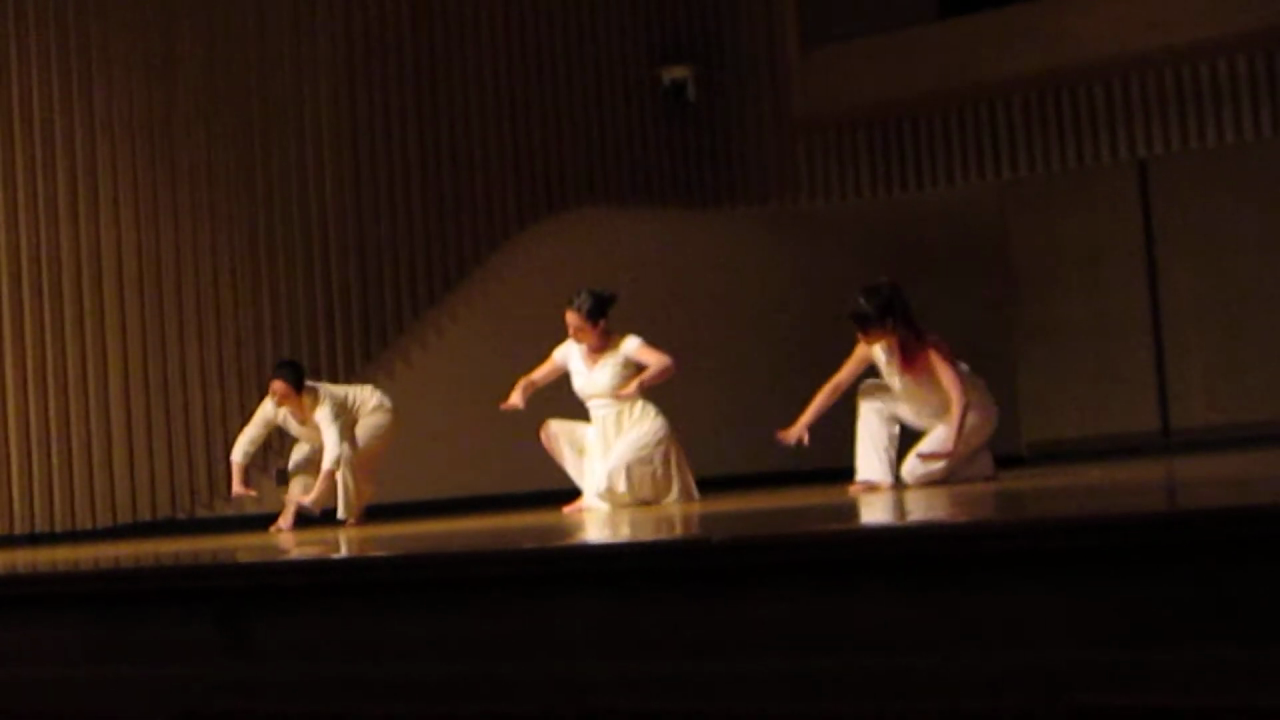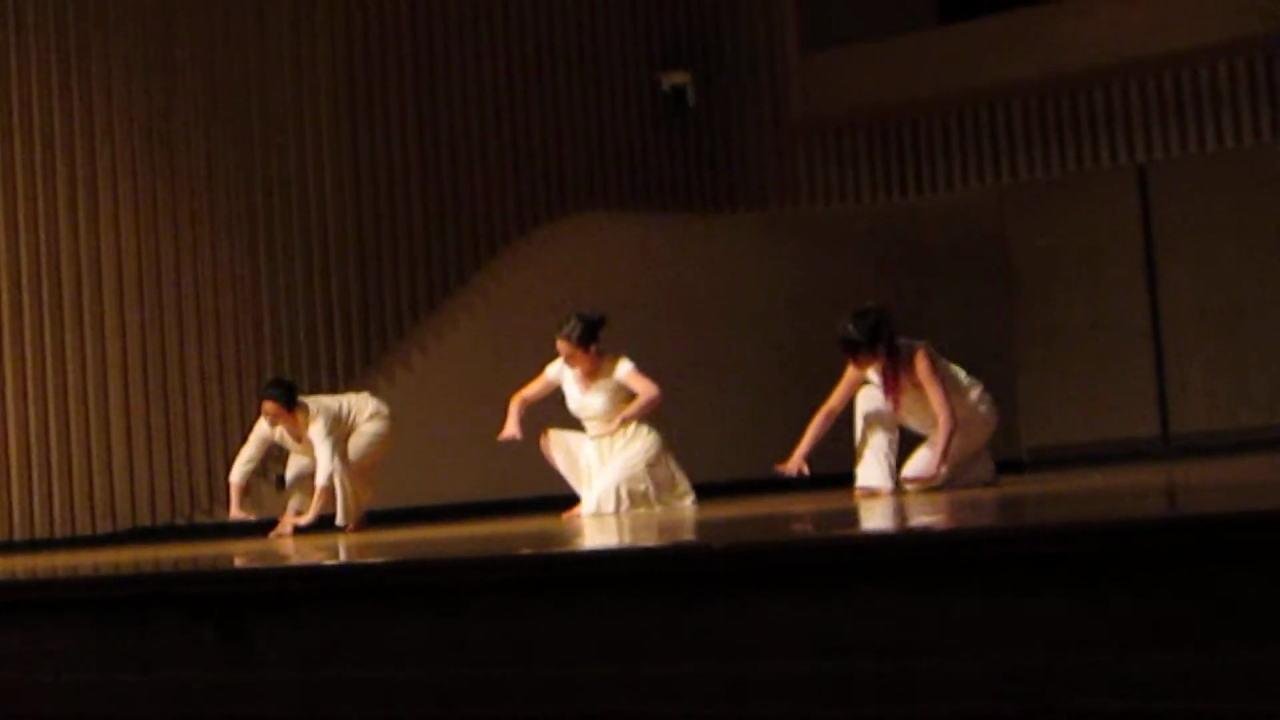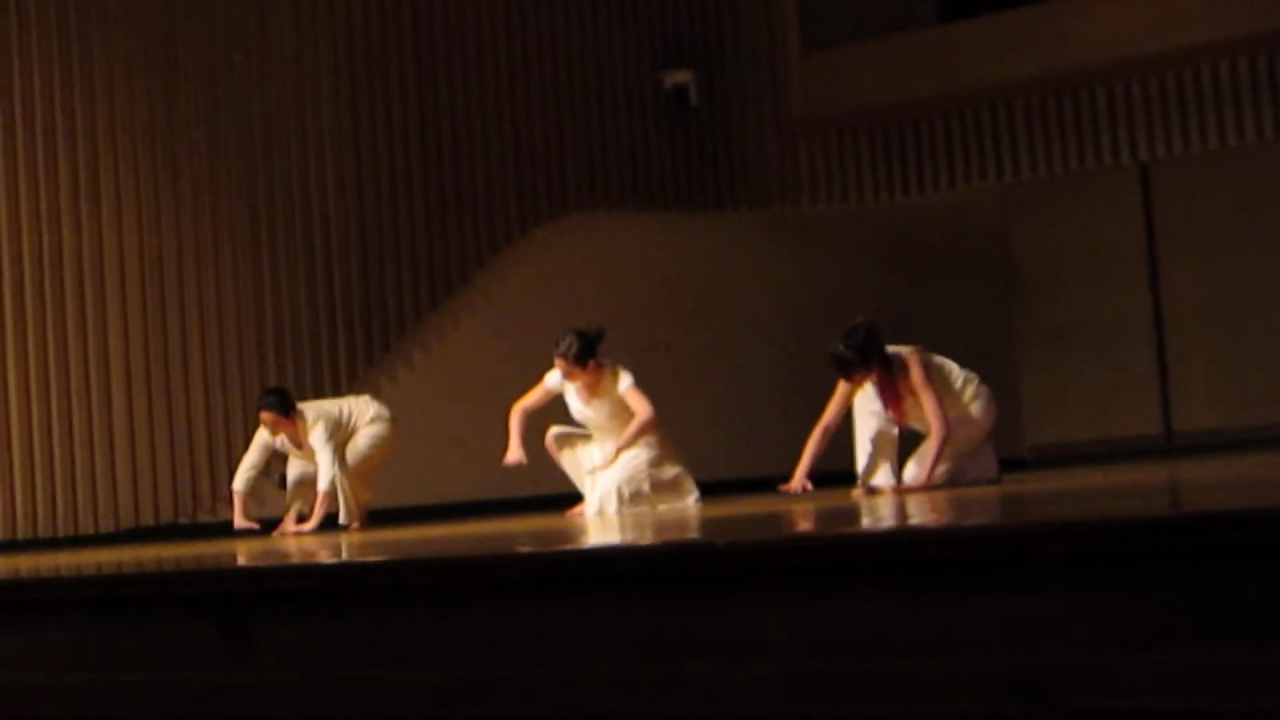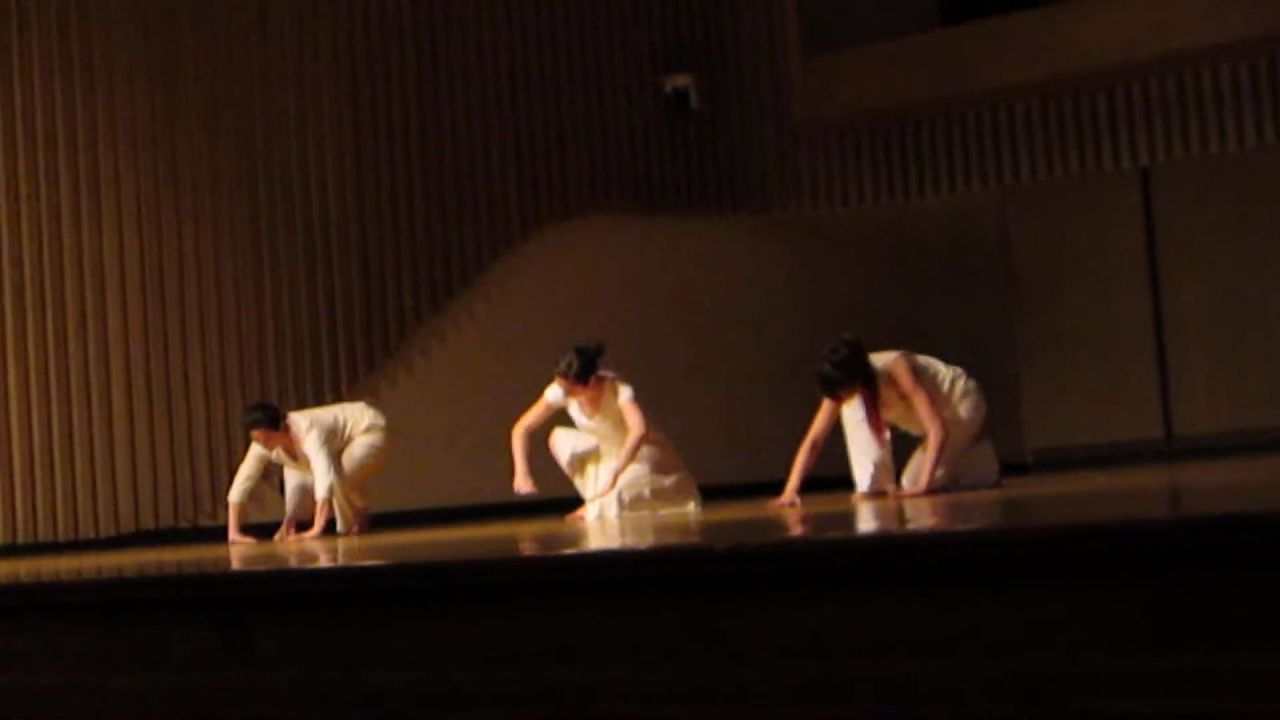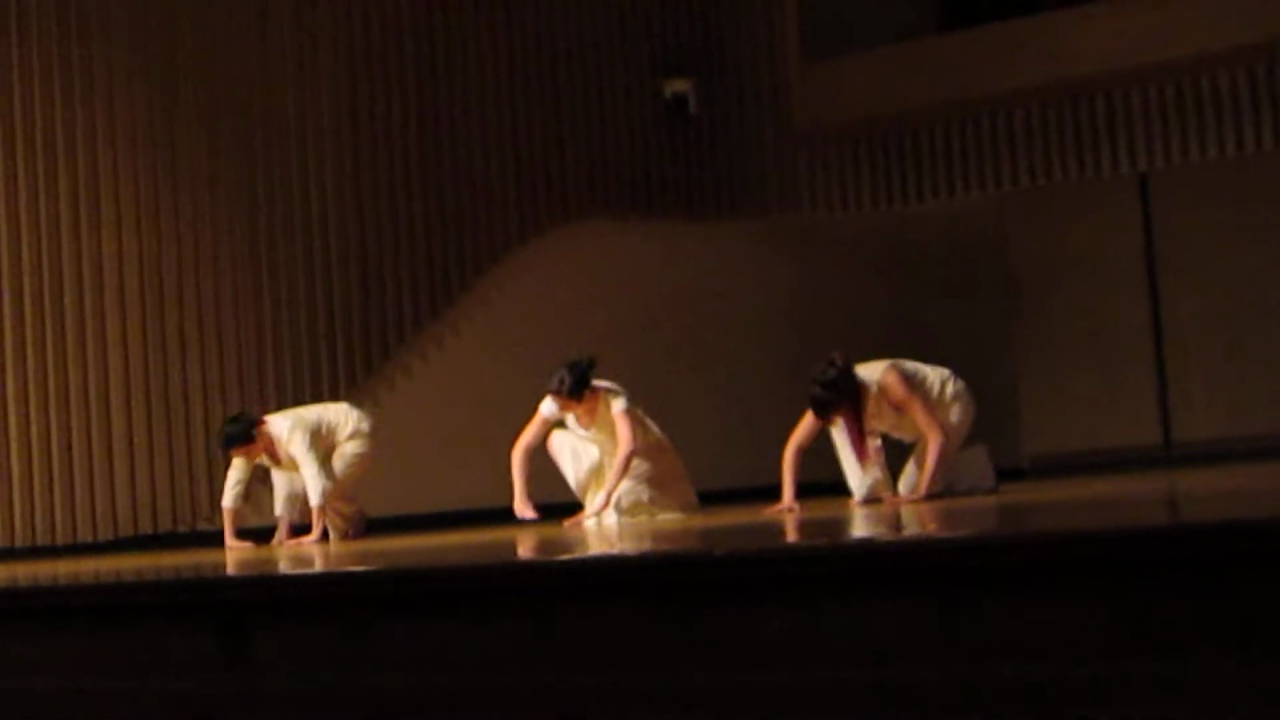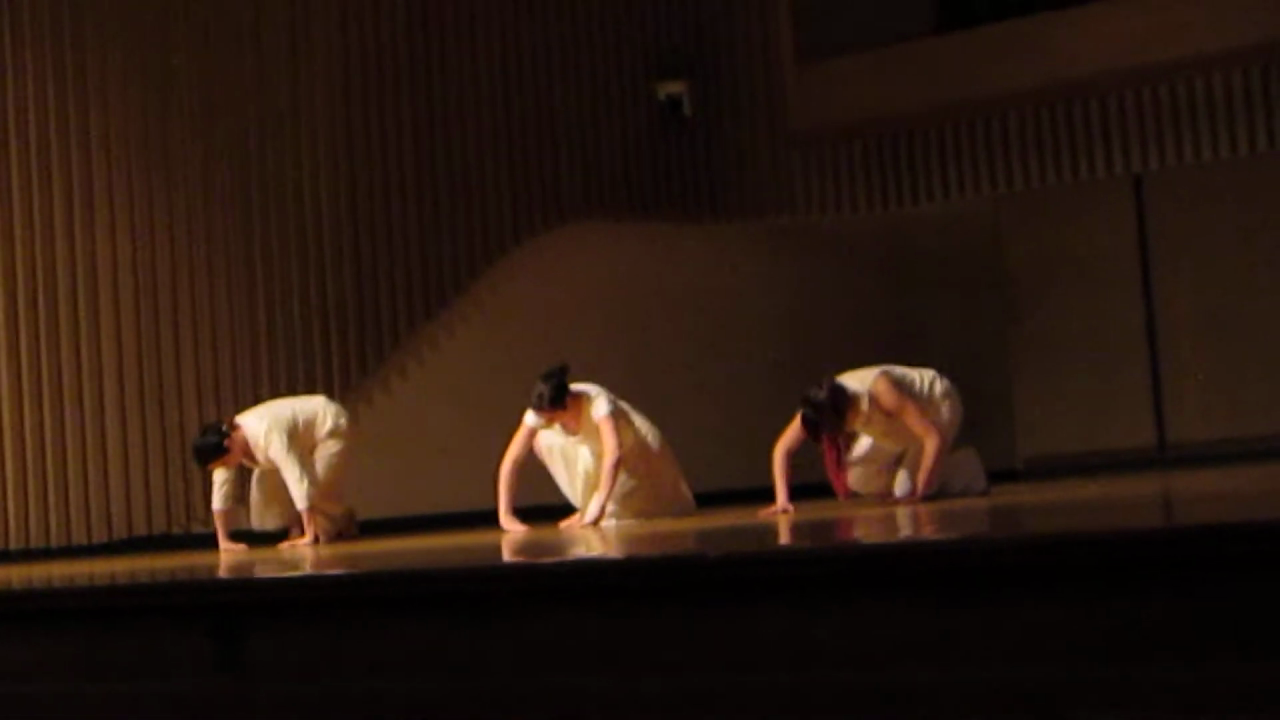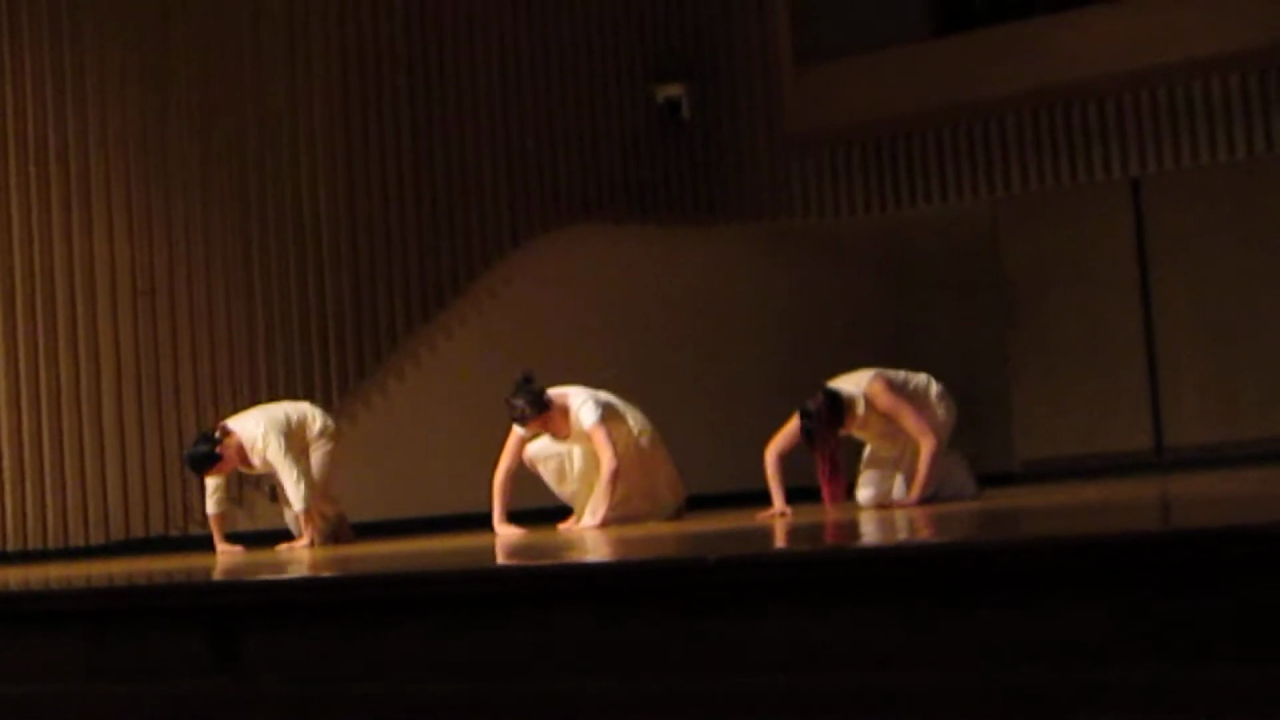
dt=0.4s
person 1, frame 1
left shoulder: (926, 346)
right shoulder: (870, 348)
left elbow: (959, 396)
right elbow: (837, 384)
left wrist: (951, 444)
right wrist: (801, 424)
left hip: (972, 411)
right hip: (927, 412)
left knee: (915, 473)
right knee: (869, 393)
left ankle: (977, 462)
right ankle: (876, 475)
person 1, frame 2
left shoulder: (917, 359)
right shoulder: (862, 366)
left elbow: (947, 418)
right elbow: (830, 410)
left wrist: (935, 468)
right wrist: (798, 455)
left hip: (973, 414)
right hip: (928, 416)
left knee: (914, 480)
right knee: (868, 397)
left ankle: (978, 466)
right ankle: (877, 481)
person 1, frame 3
left shoulder: (910, 365)
right shoulder: (856, 375)
left elbow: (940, 427)
right elbow: (826, 425)
left wrist: (923, 478)
right wrist: (800, 474)
left hip: (972, 406)
right hip: (937, 406)
left knee: (913, 478)
right knee: (866, 401)
left ankle: (981, 462)
right ankle: (879, 480)
person 1, frame 4
left shoulder: (897, 371)
right shoulder: (844, 385)
left elbow: (938, 431)
right elbow: (814, 438)
left wrist: (922, 484)
right wrist: (791, 490)
left hip: (962, 401)
right hip: (921, 409)
left knee: (912, 483)
right knee: (853, 410)
left ankle: (981, 463)
right ankle: (878, 485)
person 1, frame 5
left shoulder: (889, 383)
right shoulder: (833, 396)
left elbow: (938, 436)
right elbow: (794, 445)
left wrist: (922, 491)
right wrist: (788, 498)
right hip: (908, 413)
left knee: (909, 489)
right knee: (839, 426)
right ankle: (876, 491)
person 1, frame 6
left shoulder: (880, 391)
right shoulder: (823, 405)
left elbow: (934, 439)
right elbow: (781, 449)
left wrist: (917, 492)
right wrist: (782, 500)
left hip: (939, 403)
right hip: (897, 421)
left knee: (905, 491)
right knee: (857, 479)
left ankle: (966, 469)
person 1, frame 7
left shoulder: (877, 394)
right shoulder: (818, 410)
left elbow: (930, 440)
right elbow: (772, 452)
left wrist: (914, 495)
right wrist: (779, 503)
left hip: (931, 408)
right hip: (892, 429)
left knee: (902, 495)
right knee: (868, 498)
left ankle: (952, 472)
person 2, frame 1
left shoulder: (625, 345)
right shoulder: (569, 350)
left elbow: (666, 363)
right elbow: (532, 380)
left wrist: (638, 383)
right wrist: (519, 392)
left hip: (639, 426)
right hip: (602, 433)
left knee: (612, 475)
right knee: (550, 430)
right ankle: (592, 492)
person 2, frame 2
left shoulder: (617, 366)
right shoulder: (561, 369)
left elbow: (653, 393)
right elbow: (522, 397)
left wrist: (620, 420)
right wrist: (513, 422)
left hip: (634, 443)
right hip: (598, 449)
left knee: (604, 500)
right knee: (549, 439)
right ankle: (590, 495)
person 2, frame 3
left shoulder: (617, 378)
right shoulder: (559, 377)
left elbow: (647, 414)
right elbow: (519, 408)
left wrist: (615, 450)
right wrist: (515, 444)
left hip: (638, 446)
right hip: (601, 447)
left knee: (607, 499)
right knee: (554, 436)
right ankle: (594, 494)
person 2, frame 4
left shoulder: (618, 389)
right shoulder: (560, 391)
left elbow: (639, 430)
right elbow: (521, 429)
left wrist: (613, 475)
right wrist: (522, 472)
left hip: (642, 453)
right hip: (606, 450)
left knee: (609, 504)
right knee: (558, 437)
right ankle: (594, 498)
person 2, frame 5
left shoulder: (613, 398)
right shoulder: (554, 403)
left elbow: (628, 447)
right elbow: (521, 447)
left wrist: (605, 495)
right wrist: (521, 498)
left hip: (643, 457)
right hip: (605, 453)
left knee: (608, 511)
right knee: (556, 439)
right ankle: (592, 504)
person 2, frame 6
left shoulder: (596, 401)
right shoulder: (540, 412)
left elbow: (613, 454)
right elbow: (510, 461)
left wrist: (598, 507)
right wrist: (505, 515)
left hip: (636, 451)
right hip: (595, 451)
right knee: (542, 441)
right ankle: (586, 507)
person 2, frame 7
left shoulder: (583, 407)
right shoulder: (528, 418)
left elbow: (611, 462)
right elbow: (504, 469)
left wrist: (597, 517)
right wrist: (499, 522)
left hip: (629, 438)
right hip: (584, 442)
right knee: (531, 454)
right ankle: (584, 509)
person 3, frame 1
left shoulder: (321, 403)
right shoulder: (271, 406)
left elbow: (333, 450)
right elbow: (245, 441)
left wrist: (313, 495)
right wrist: (237, 483)
left hip: (373, 412)
right hip: (345, 418)
left knee: (345, 455)
right knee: (301, 457)
left ankle: (355, 515)
right ankle: (290, 513)
person 3, frame 2
left shoulder: (315, 419)
right shoulder: (266, 425)
left elbow: (326, 467)
right elbow: (243, 462)
left wrist: (310, 515)
right wrist: (235, 507)
left hip: (371, 419)
right hip: (341, 429)
left knee: (341, 464)
left ankle: (354, 521)
right ankle: (290, 519)
person 3, frame 3
left shoulder: (315, 423)
right shoulder: (268, 432)
left elbow: (328, 471)
right elbow: (245, 469)
left wrist: (313, 522)
right wrist: (238, 517)
left hip: (373, 422)
right hip: (342, 432)
left knee: (341, 468)
left ankle: (358, 518)
right ankle: (291, 518)
person 3, frame 4
left shoulder: (308, 431)
right shoulder: (262, 445)
left elbow: (325, 476)
right elbow: (241, 481)
left wrist: (316, 530)
right wrist: (233, 532)
left hip: (368, 430)
right hip: (339, 440)
left knee: (338, 478)
left ankle: (358, 524)
person 3, frame 5
left shoulder: (290, 433)
right shoulder: (248, 444)
left elbow: (315, 478)
right elbow: (233, 486)
left wrist: (316, 534)
right wrist: (230, 538)
left hip: (352, 432)
right hip: (325, 440)
left knee: (328, 490)
left ankle: (356, 526)
right ankle: (284, 529)
person 3, frame 6
left shoulder: (267, 435)
right shoulder: (227, 438)
left elbow: (298, 480)
right elbow: (220, 489)
left wrist: (309, 537)
right wrist: (224, 541)
left hip: (328, 425)
right hip: (302, 431)
left knee: (317, 491)
left ankle: (346, 526)
right ankle: (296, 528)
person 3, frame 7
left shoulder: (263, 438)
right shoulder: (217, 443)
left elbow: (295, 481)
right elbow: (213, 495)
left wrist: (306, 538)
right wrist: (220, 543)
left hip: (314, 430)
right hip: (291, 438)
left knee: (310, 494)
right knee: (291, 506)
left ankle: (341, 535)
